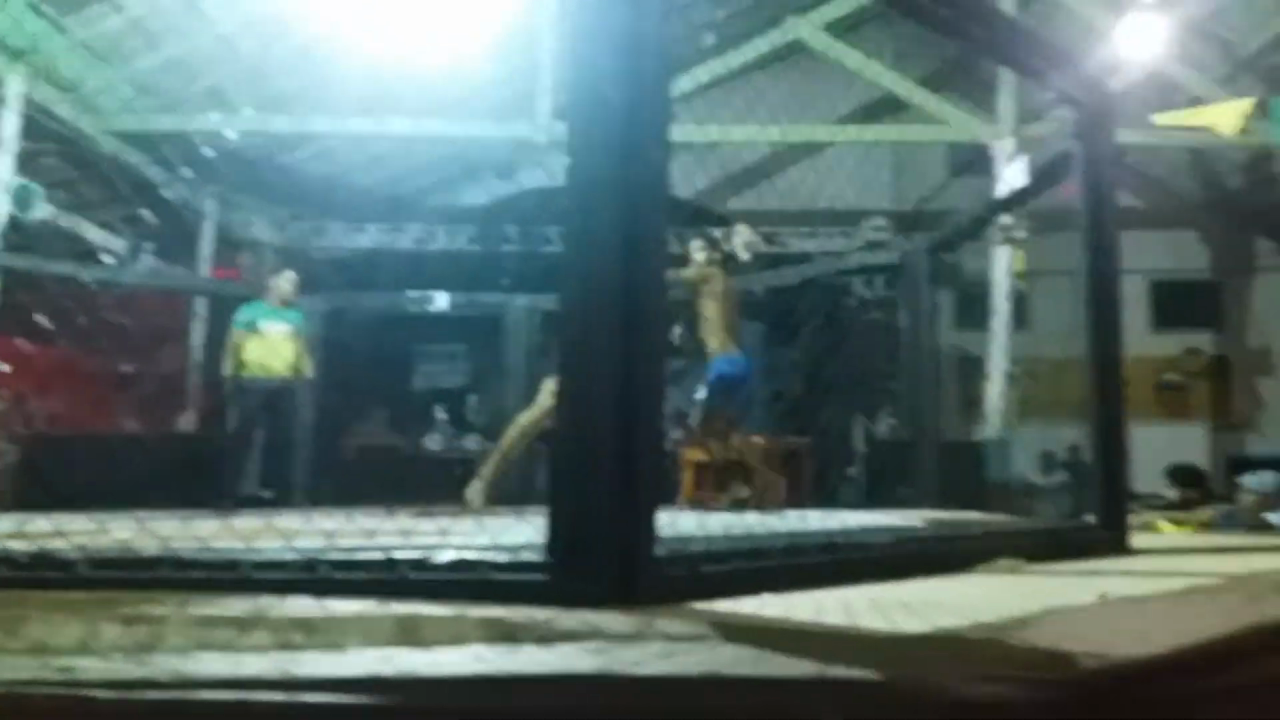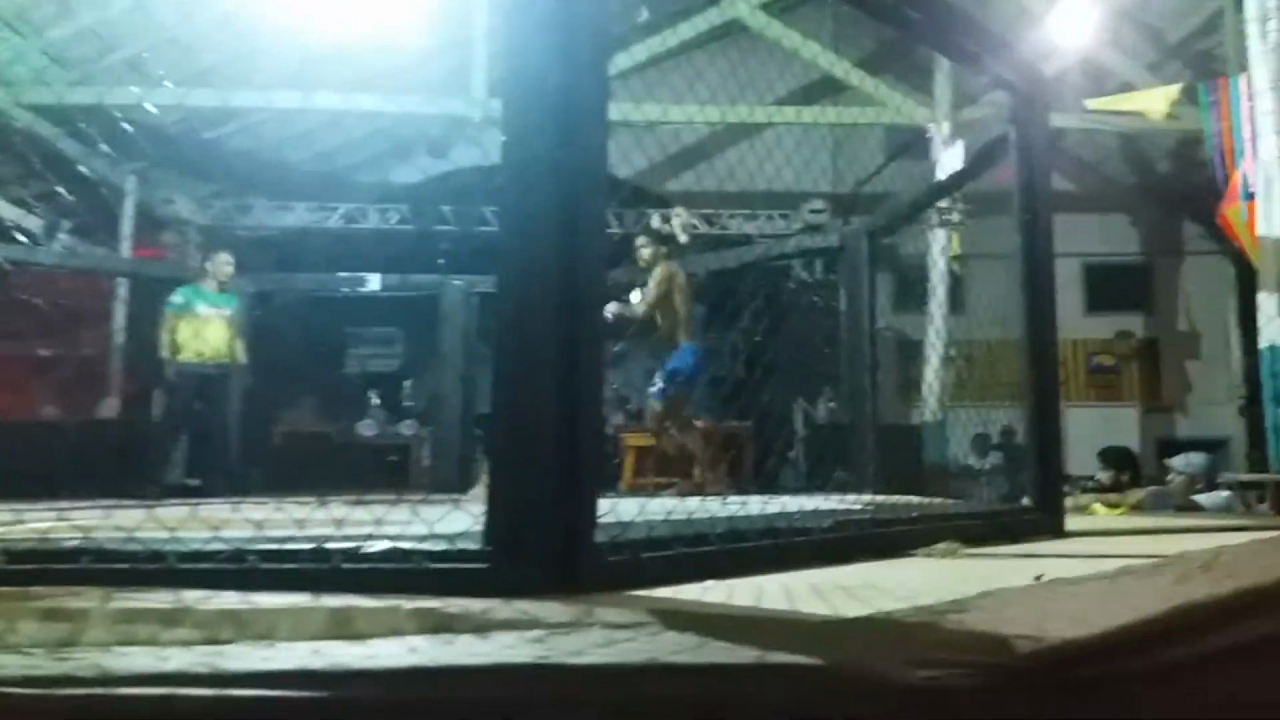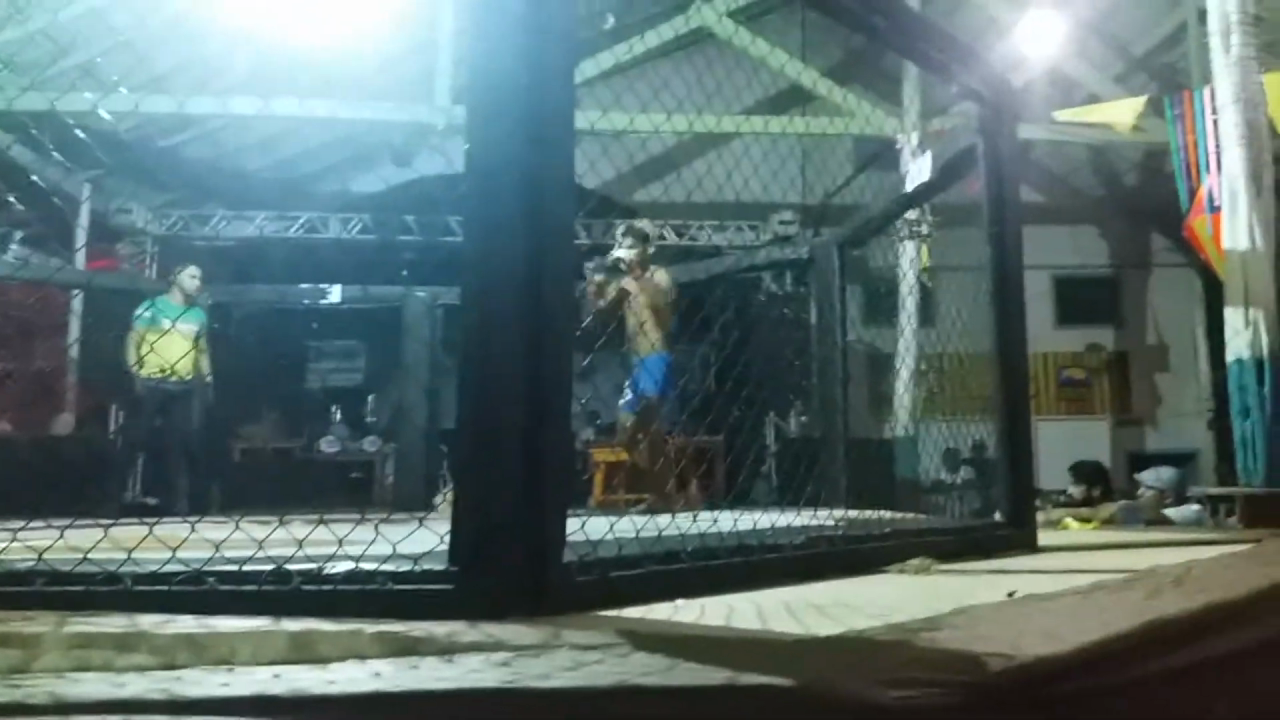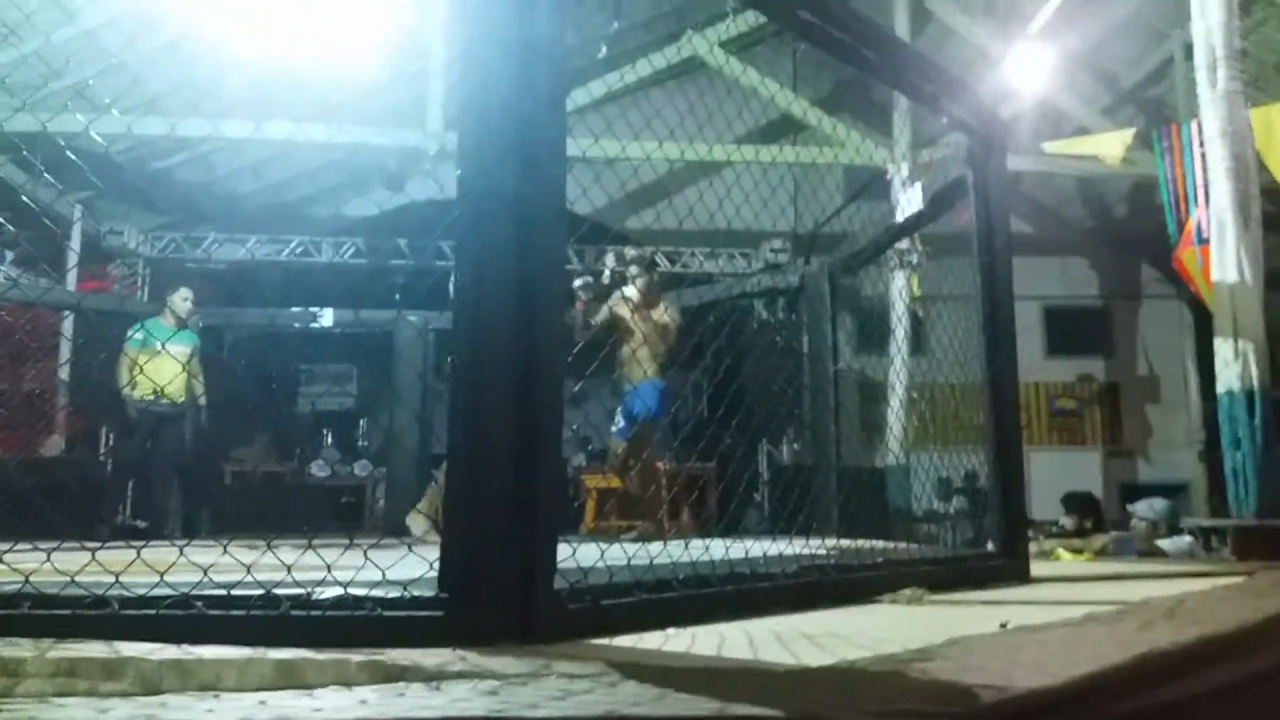
dt=0.2s
person 1, frame 1
left shoulder: (708, 274)
right shoulder: (717, 280)
left elbow: (673, 277)
left hip: (723, 363)
right hip: (735, 362)
left knee: (702, 426)
right knee: (727, 428)
left ankle: (739, 482)
right ankle: (767, 479)
person 1, frame 2
left shoulder: (663, 270)
right shoulder: (670, 270)
left elbow: (644, 310)
left wrist: (619, 309)
left hip: (683, 354)
right hip: (680, 353)
left knee: (657, 417)
right knee: (677, 420)
left ankle: (702, 476)
right ankle: (704, 475)
person 1, frame 3
left shoulder: (659, 275)
right shoulder: (623, 282)
left elbow: (663, 297)
right elbow: (596, 309)
right wrist: (595, 284)
left hip: (656, 362)
right hip: (639, 364)
left knee: (643, 430)
right knee: (642, 430)
left ankle: (662, 493)
right ankle: (663, 493)
person 1, frame 4
left shoulder: (665, 311)
right shoulder: (617, 306)
left elbow: (664, 342)
right elbow: (583, 333)
left wrist: (638, 308)
right wrist: (584, 301)
left hip: (650, 389)
right hip: (629, 392)
left knee: (642, 456)
right knee: (619, 457)
left ankle: (651, 520)
right ankle: (651, 517)
person 2, frame 1
left shoulder: (295, 316)
right shoulder: (249, 311)
left elbow: (301, 350)
right elbow: (232, 345)
left wrist: (309, 378)
right wrist: (228, 378)
left hip: (285, 385)
right hip: (253, 383)
left knee: (283, 439)
right knee: (242, 436)
right ankle: (233, 492)
person 2, frame 2
left shoulder: (231, 300)
right shoulder: (184, 294)
left elbow: (236, 336)
right elbow: (166, 329)
left wrist: (243, 365)
right wrist: (167, 361)
left hip: (219, 372)
right hip: (187, 369)
left knee: (218, 427)
right knee: (173, 422)
left ankle: (215, 480)
right ankle: (157, 477)
person 2, frame 3
left shoulder: (198, 314)
right shoulder: (151, 307)
left elbow: (202, 351)
right elbow: (132, 343)
left wrist: (208, 383)
right wrist: (135, 376)
left hip: (183, 388)
right hip: (151, 385)
left knee: (179, 444)
right knee: (134, 439)
left ankle: (175, 500)
person 2, frame 4
left shoulder: (191, 337)
right shoulder: (143, 329)
left elbow: (195, 374)
right elbow: (124, 365)
left wrist: (202, 406)
right wrist: (127, 398)
left hip: (175, 411)
right hip: (143, 408)
left knee: (166, 468)
right knee: (127, 462)
left ankle: (162, 522)
